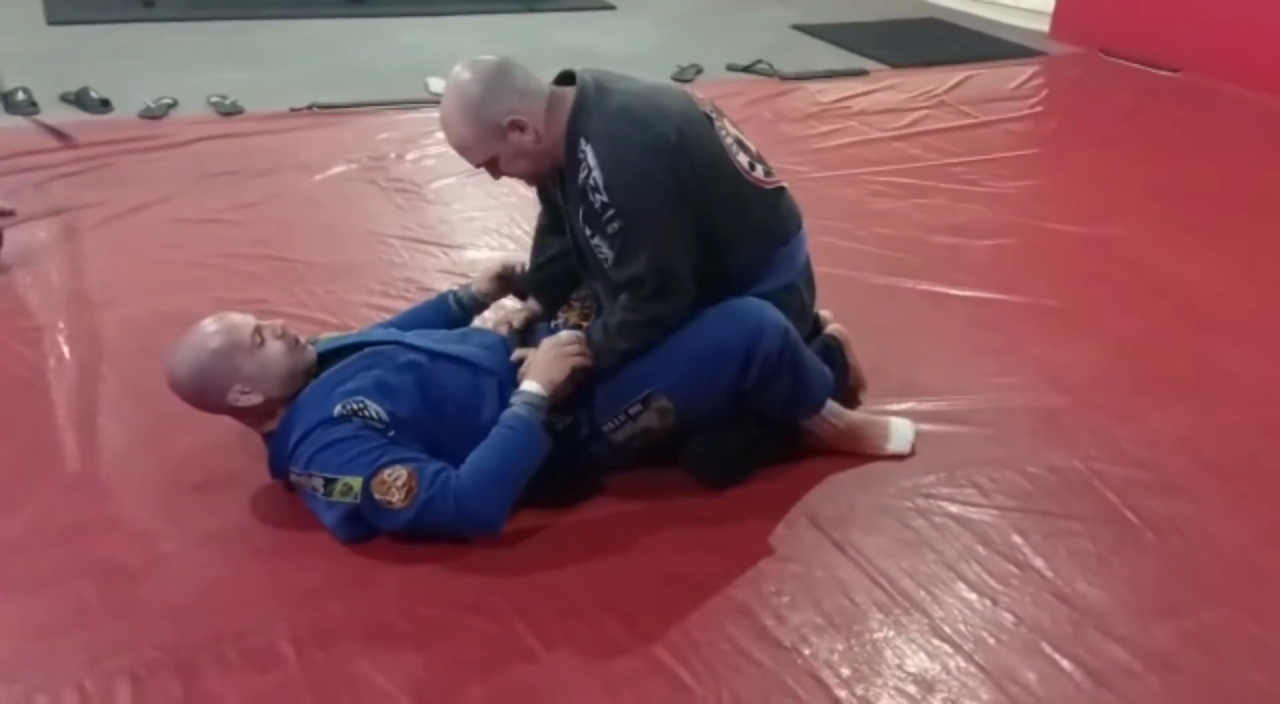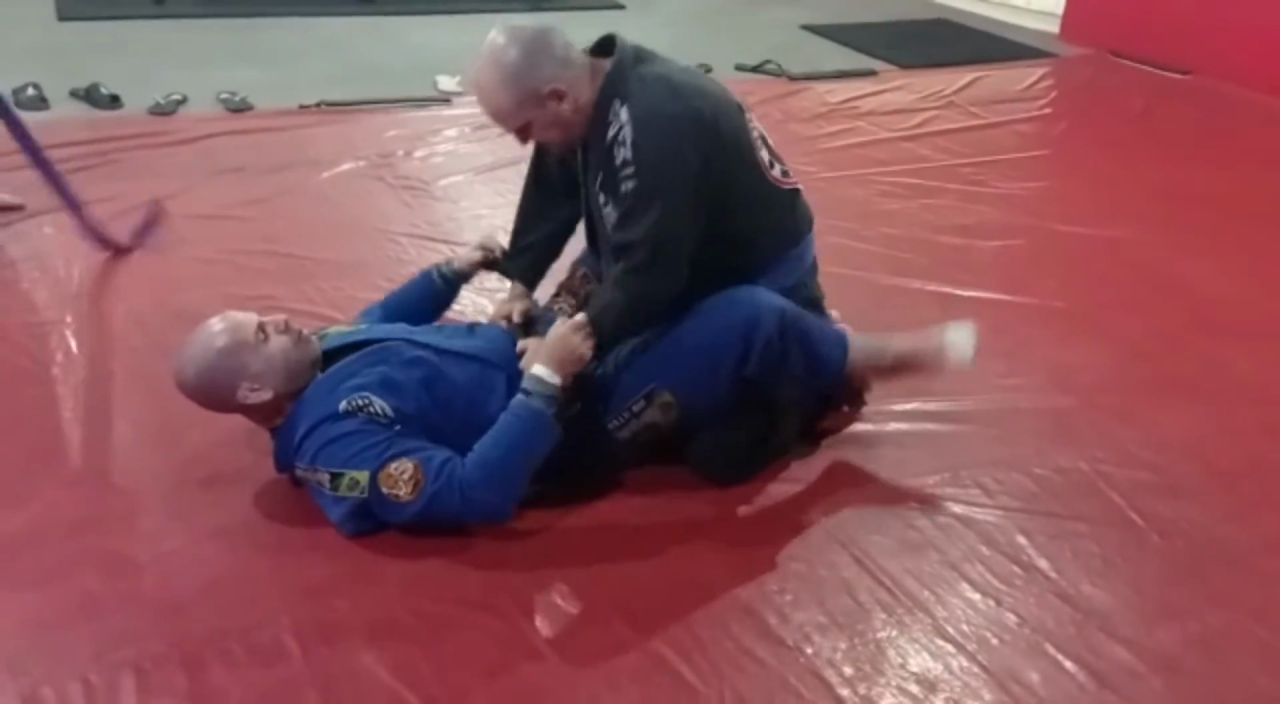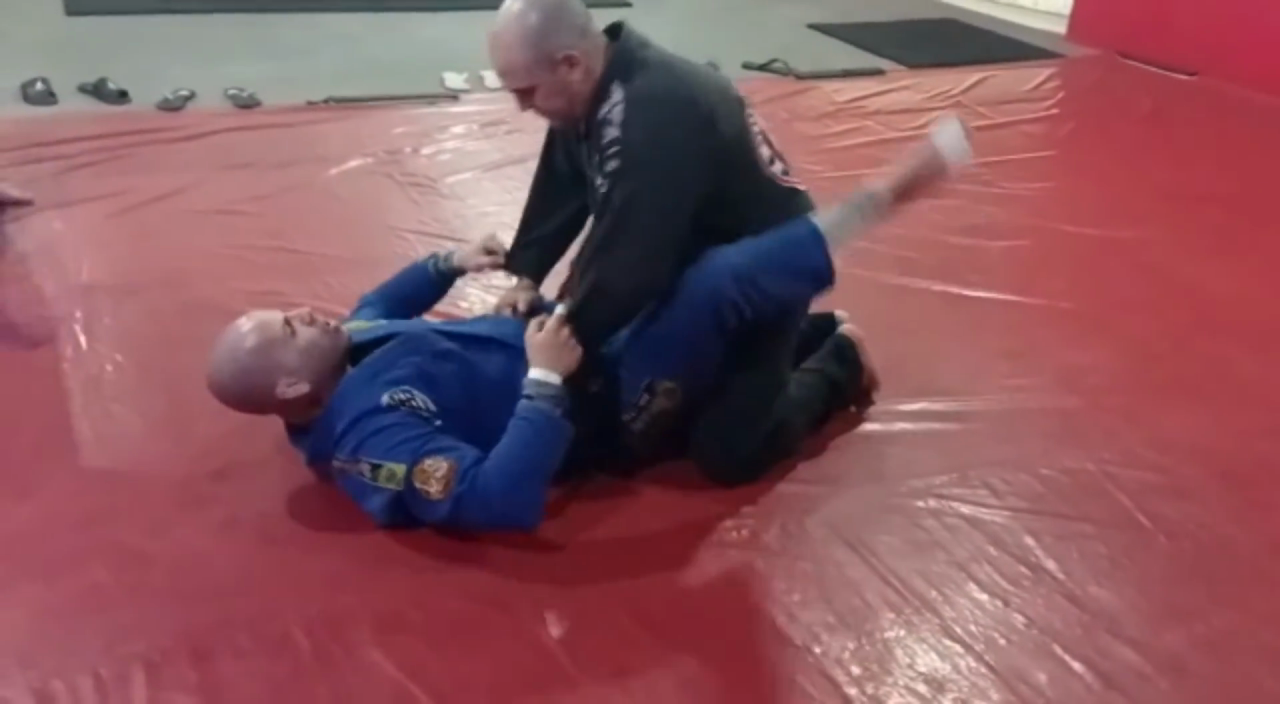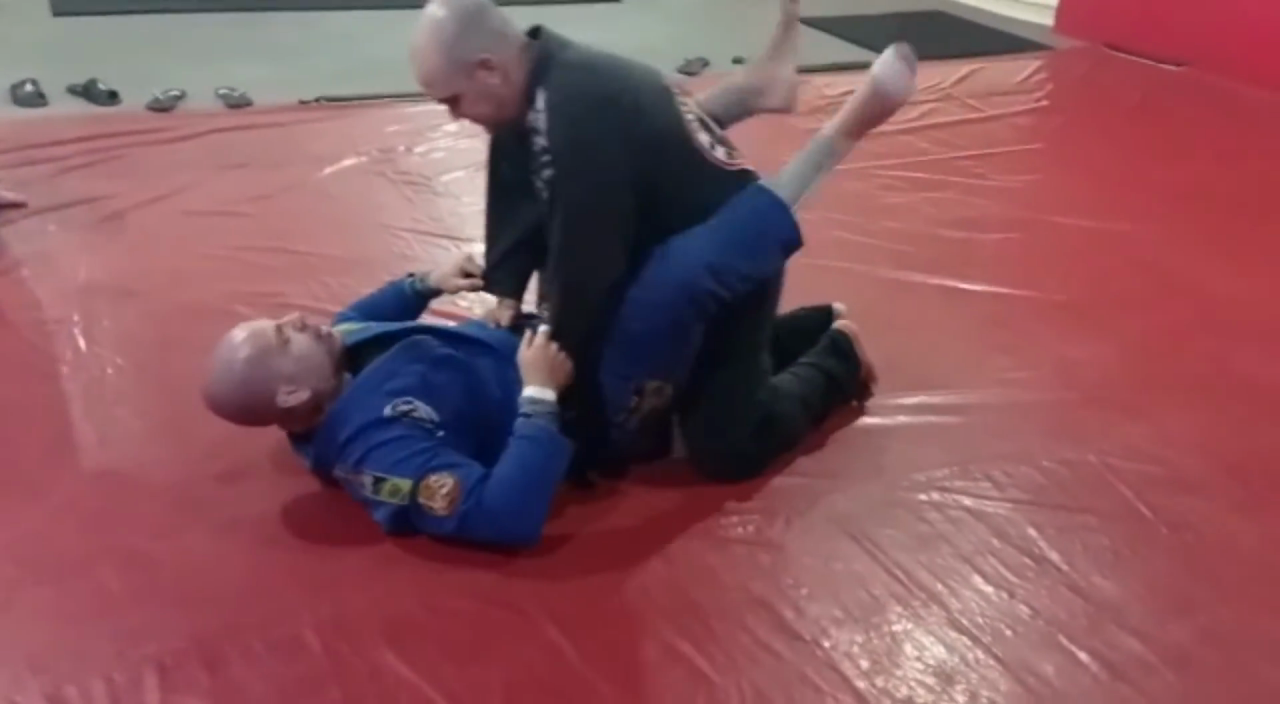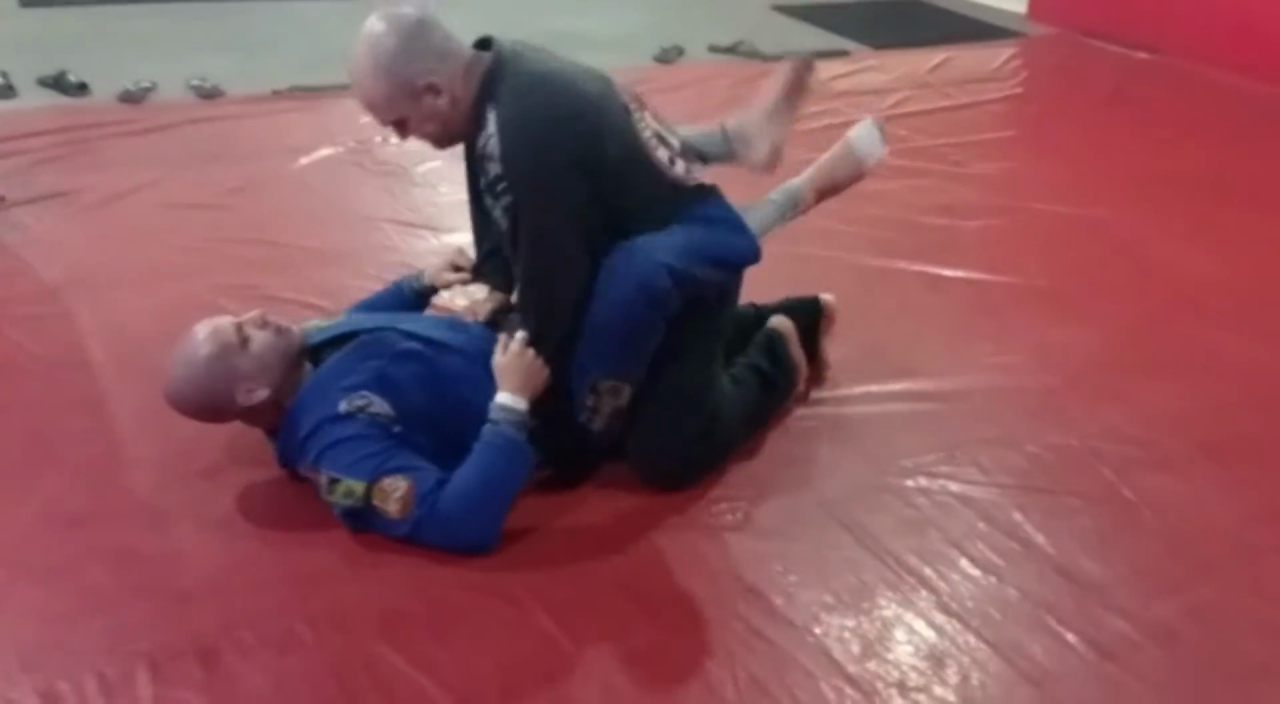
dt=0.3s
person 1, frame 1
left shoulder: (315, 368)
right shoulder: (329, 448)
left elbow: (393, 336)
right elbow: (471, 505)
left wrist: (472, 296)
right wrist: (535, 392)
left hip: (537, 353)
right hip: (569, 422)
right knee: (747, 329)
left ankle: (793, 366)
right ankle: (833, 423)
person 1, frame 2
left shoulder: (324, 360)
right shoulder: (337, 444)
left elbow: (388, 319)
right elbow: (479, 493)
left wrist: (452, 270)
right wrist: (545, 380)
left hip: (543, 348)
right hip: (581, 416)
right knee: (749, 318)
left ankle: (813, 351)
right ankle: (878, 355)
person 1, frame 3
left shoulder: (344, 353)
right shoulder: (375, 437)
left elbow: (371, 308)
right elbow: (503, 498)
left wrist: (447, 263)
right wrist: (541, 379)
left hip: (545, 343)
right hip: (606, 413)
right knee: (717, 280)
right ankle: (885, 192)
person 1, frame 4
left shoulder: (336, 364)
right shoulder: (379, 446)
left elbow: (353, 321)
right elbow: (506, 518)
left wrist: (424, 284)
right wrist: (538, 396)
left hip: (539, 349)
right knee: (684, 272)
left ankle: (808, 343)
right ankle: (840, 130)
person 1, frame 5
left shoulder: (307, 354)
right shoulder: (336, 436)
left elbow: (366, 324)
right elbow: (460, 523)
left wrist: (421, 283)
right wrist: (514, 404)
left hip: (526, 345)
right knee: (641, 268)
left ankle: (766, 327)
right ankle: (807, 187)
person 2, frame 1
left shoulder: (625, 153)
right shoulder: (571, 108)
left elbow: (653, 297)
right elbow: (563, 224)
right wrist: (539, 300)
left hip: (758, 277)
right hip: (698, 263)
left knee: (715, 453)
left ankle: (823, 362)
right ankle: (796, 341)
person 2, frame 2
left shoulder: (657, 126)
right shoulder: (580, 95)
left elbow: (647, 277)
right elbow: (549, 197)
right wrist: (521, 285)
left hip: (759, 280)
right hip: (691, 270)
person 2, frame 3
left shoulder: (651, 116)
right shoulder: (601, 81)
left elbow: (630, 262)
right elbow: (563, 206)
left wrist: (569, 334)
right wrist: (527, 277)
right hip: (689, 249)
left knee: (727, 451)
left ankle: (830, 370)
person 2, frame 4
left shoulder: (580, 112)
right shoulder: (535, 85)
left elbow: (585, 261)
right elbow: (519, 201)
right wrist: (506, 294)
right hip: (660, 250)
left knee: (725, 449)
left ankle: (831, 360)
person 2, frame 5
left shoulder: (529, 132)
right shoulder: (500, 72)
left elbow: (553, 276)
right elbow: (501, 215)
right wrist: (495, 289)
left hip: (687, 253)
right hip: (637, 240)
left ankle: (772, 355)
